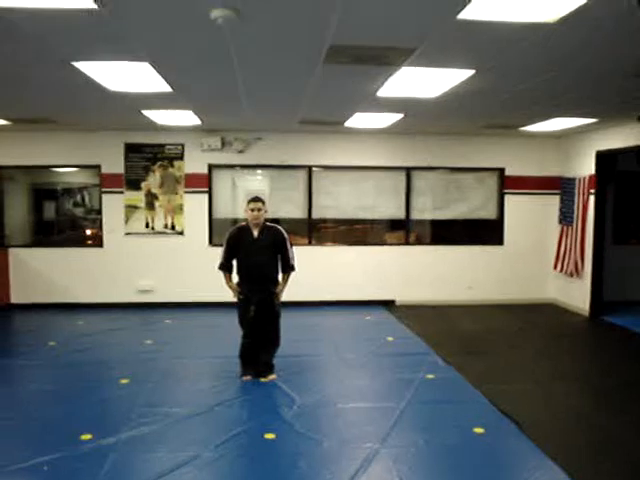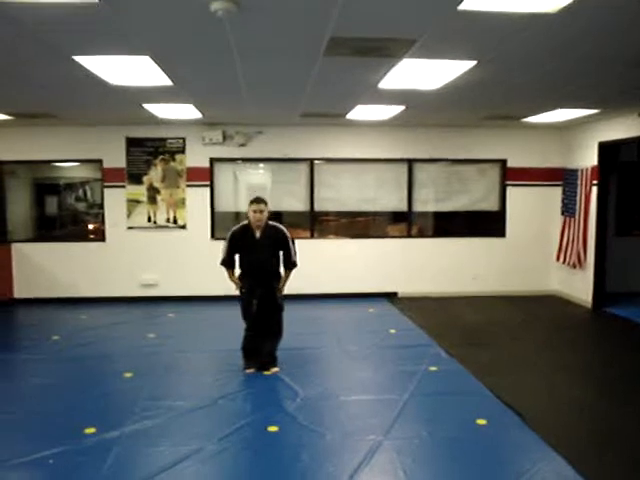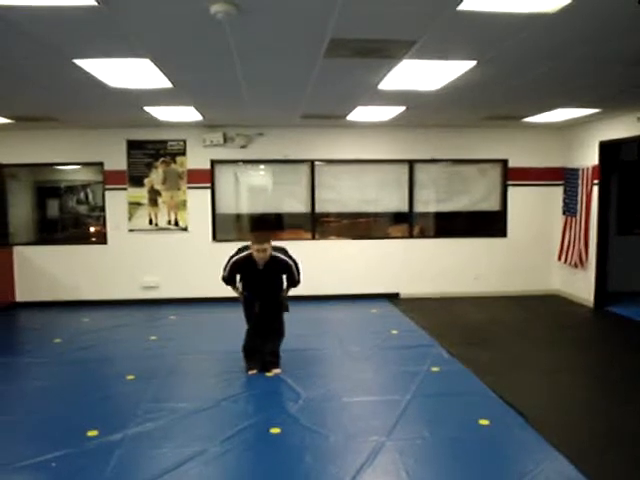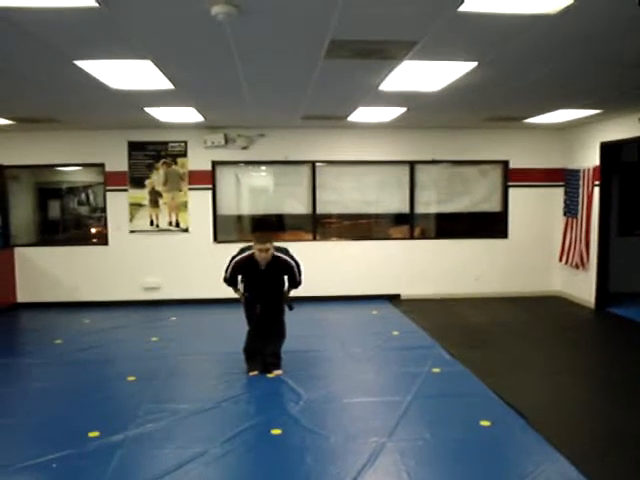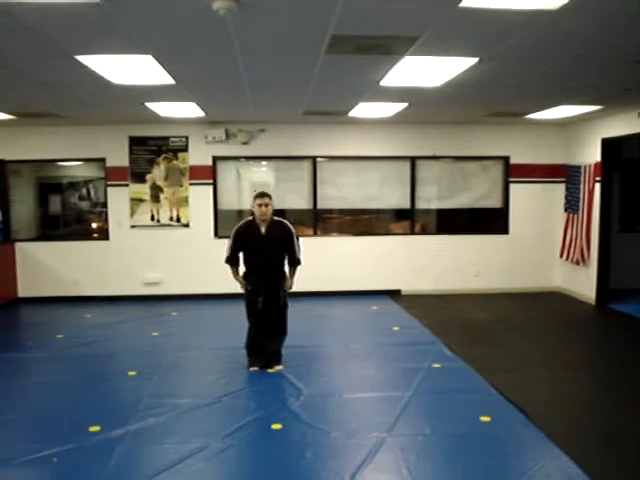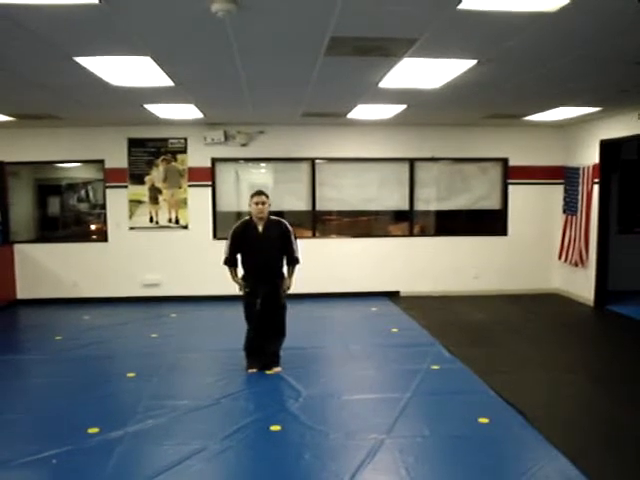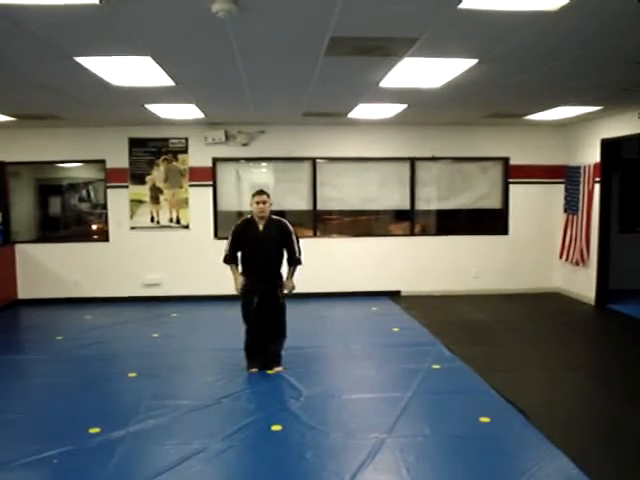
dt=0.4s
person 1, frame 1
left shoulder: (277, 233)
right shoulder: (236, 234)
left elbow: (288, 261)
right elbow: (226, 261)
left wrist: (282, 286)
right wrist: (231, 285)
left hip: (270, 292)
right hip: (246, 292)
left knee: (270, 333)
right knee: (249, 332)
left ankle: (265, 368)
right ankle: (248, 369)
person 1, frame 2
left shoulder: (280, 232)
right shoulder: (237, 232)
left elbow: (290, 259)
right elbow: (227, 258)
left wrist: (283, 282)
right wrist: (234, 280)
left hip: (272, 287)
right hip: (249, 288)
left knee: (273, 325)
right knee: (252, 324)
left ankle: (269, 362)
right ankle: (251, 362)
person 1, frame 3
left shoulder: (283, 259)
right shoulder: (239, 259)
left elbow: (294, 278)
right elbow: (227, 276)
left wrist: (285, 293)
right wrist: (238, 291)
left hip: (273, 295)
right hip: (251, 295)
left knee: (275, 328)
right knee: (254, 327)
left ankle: (271, 363)
right ankle: (252, 363)
person 1, frame 4
left shoulder: (285, 259)
right shoulder: (241, 259)
left elbow: (295, 278)
right elbow: (229, 277)
left wrist: (287, 293)
right wrist: (239, 292)
left hip: (275, 295)
right hip: (252, 295)
left knee: (277, 328)
right knee: (255, 328)
left ankle: (272, 364)
right ankle: (253, 364)
person 1, frame 5
left shoulder: (284, 228)
right shoulder: (243, 229)
left elbow: (294, 255)
right elbow: (232, 254)
left wrist: (290, 278)
right wrist: (237, 277)
left hip: (277, 283)
right hip: (253, 284)
left knee: (278, 323)
right knee: (255, 323)
left ankle: (273, 359)
right ankle: (254, 360)
person 1, frame 6
left shoulder: (282, 227)
right shoulder: (240, 229)
left elbow: (292, 254)
right elbow: (230, 255)
left wrist: (289, 278)
right wrist: (236, 278)
left hip: (276, 284)
right hip: (252, 285)
left knee: (276, 324)
right knee: (254, 324)
left ankle: (272, 361)
right ankle: (253, 361)
person 1, frame 7
left shoulder: (282, 226)
right shoulder: (242, 226)
left elbow: (295, 252)
right elbow: (230, 252)
left wrist: (289, 278)
right wrist: (237, 275)
left hip: (274, 282)
right hip: (250, 282)
left knee: (276, 324)
right knee: (252, 323)
left ankle: (272, 360)
right ankle: (252, 360)
